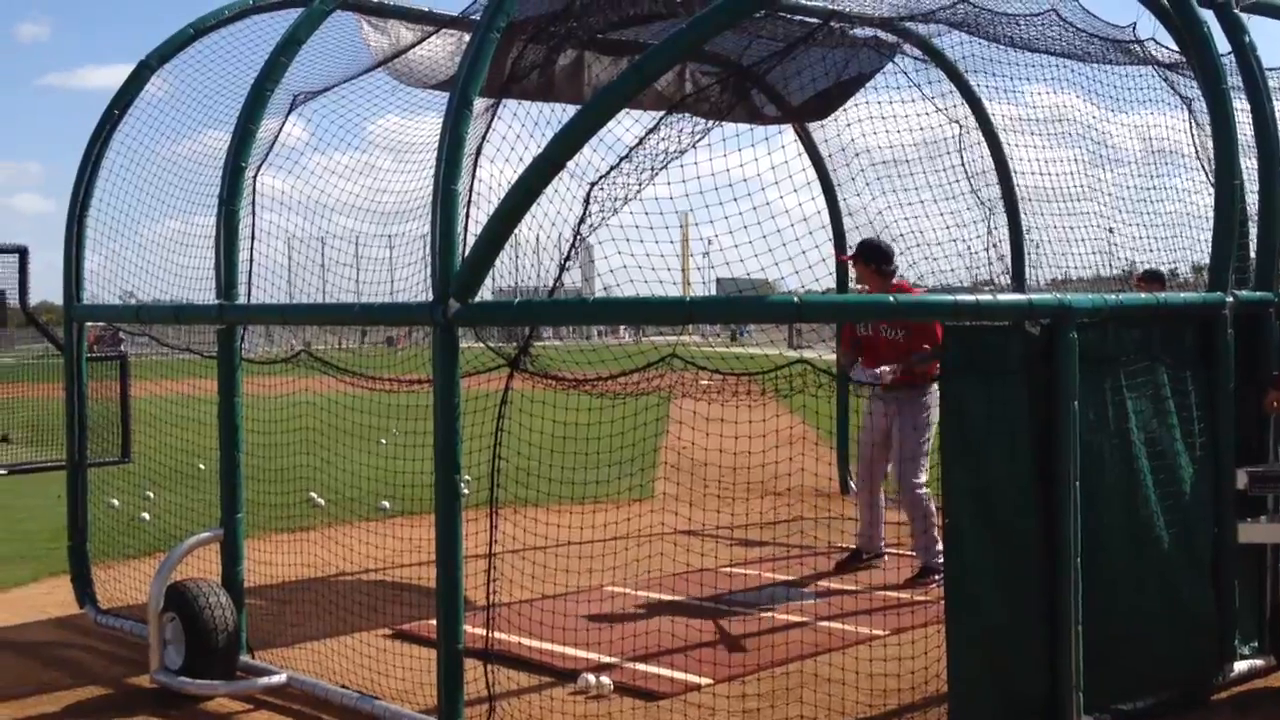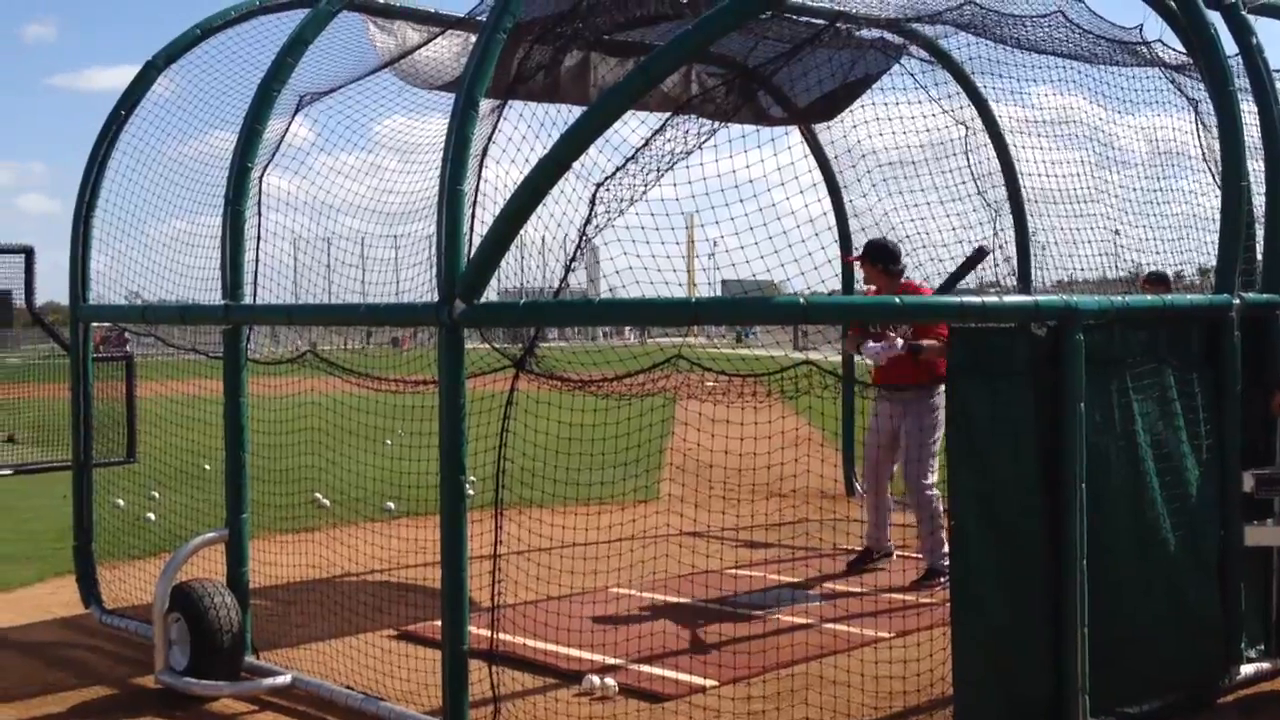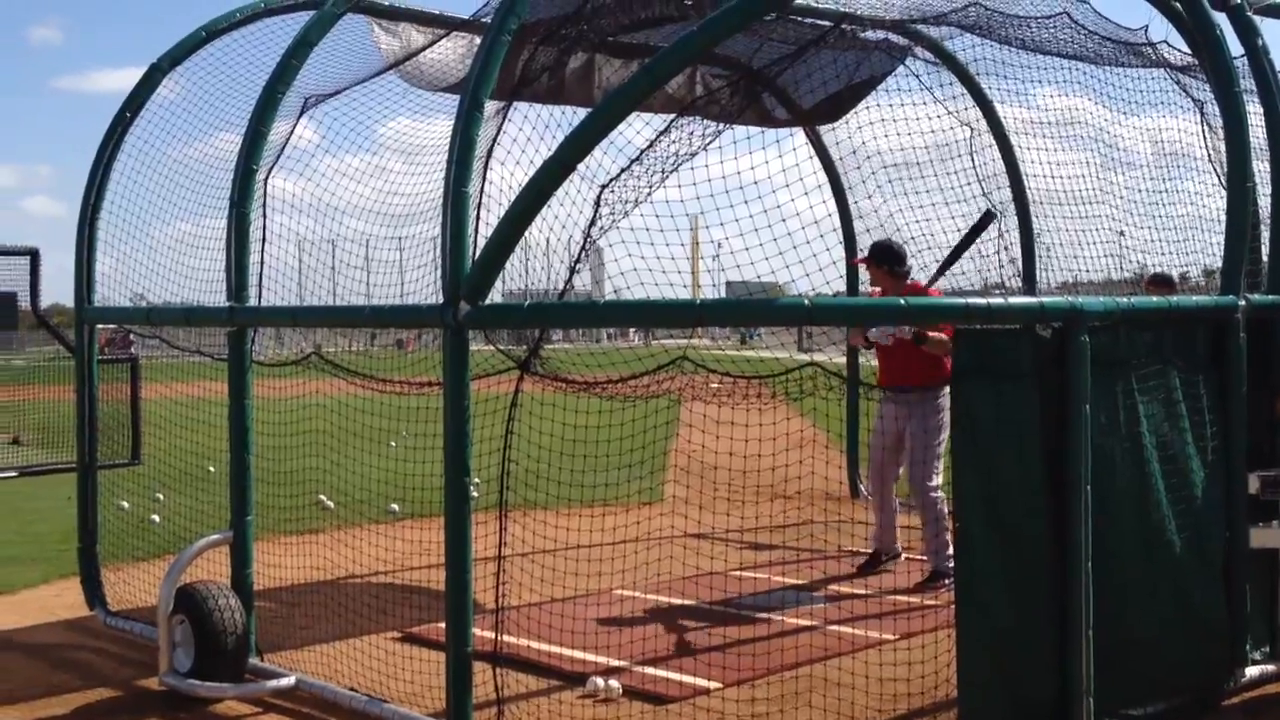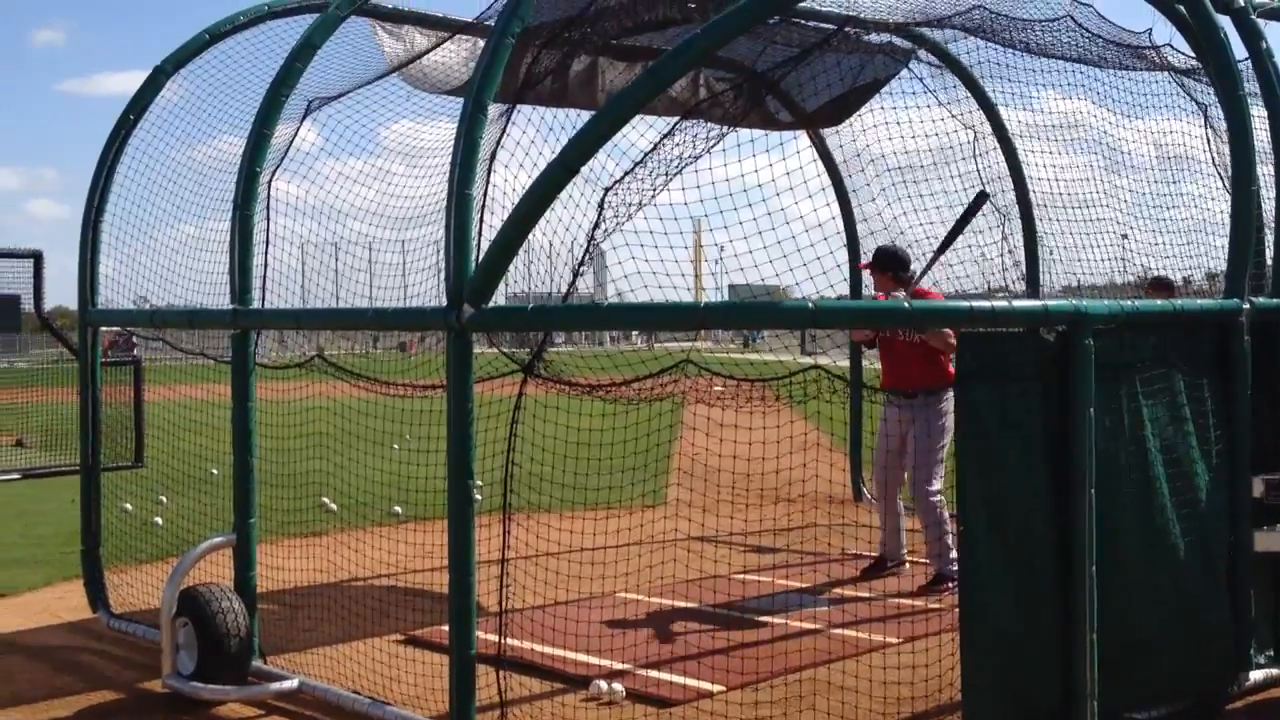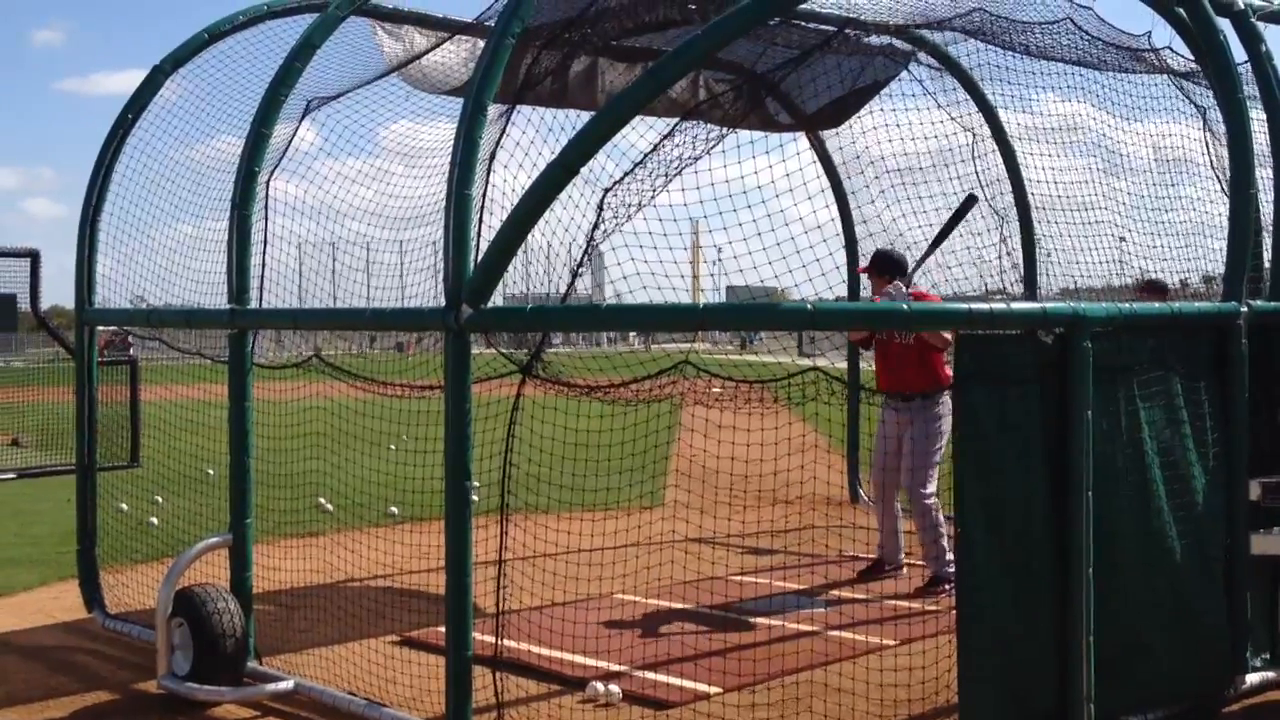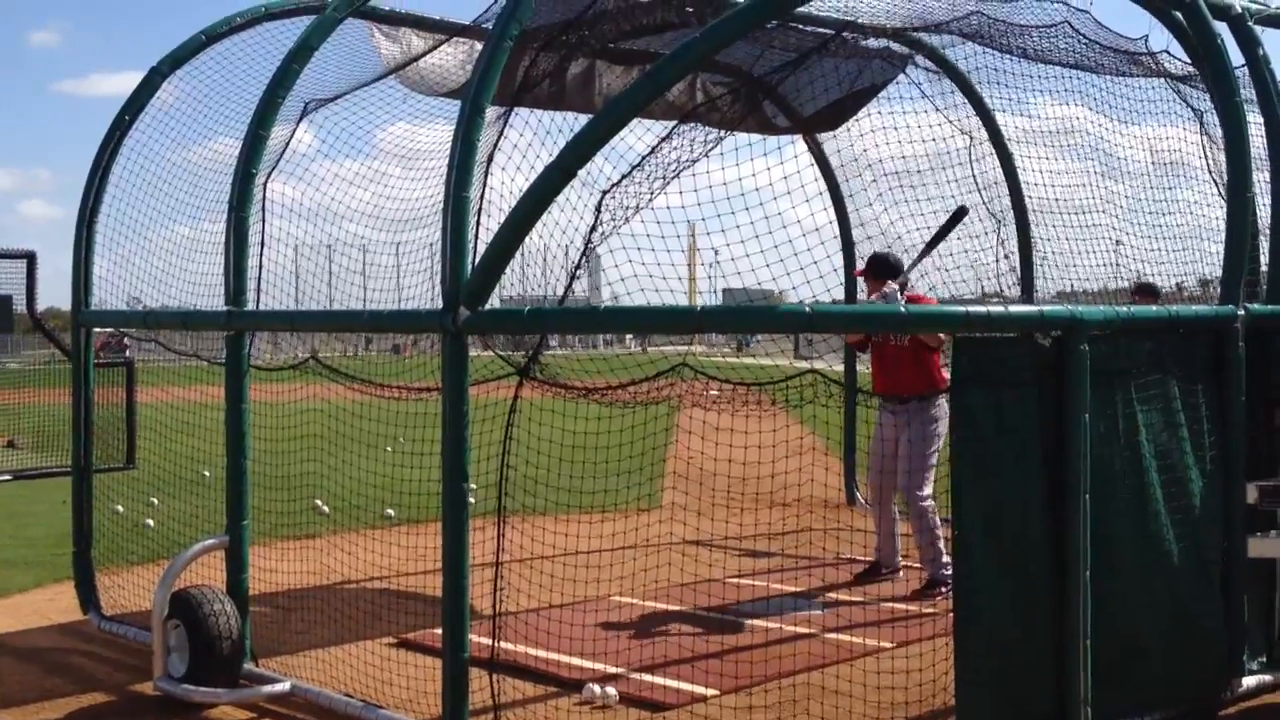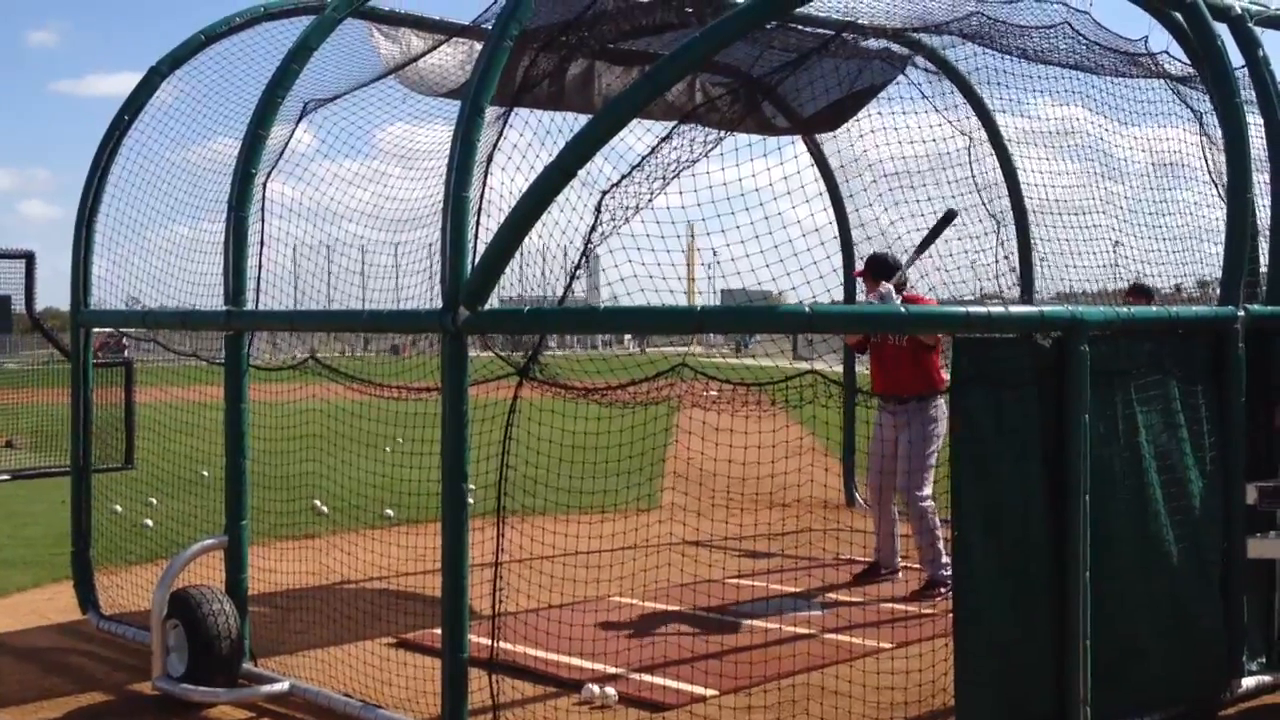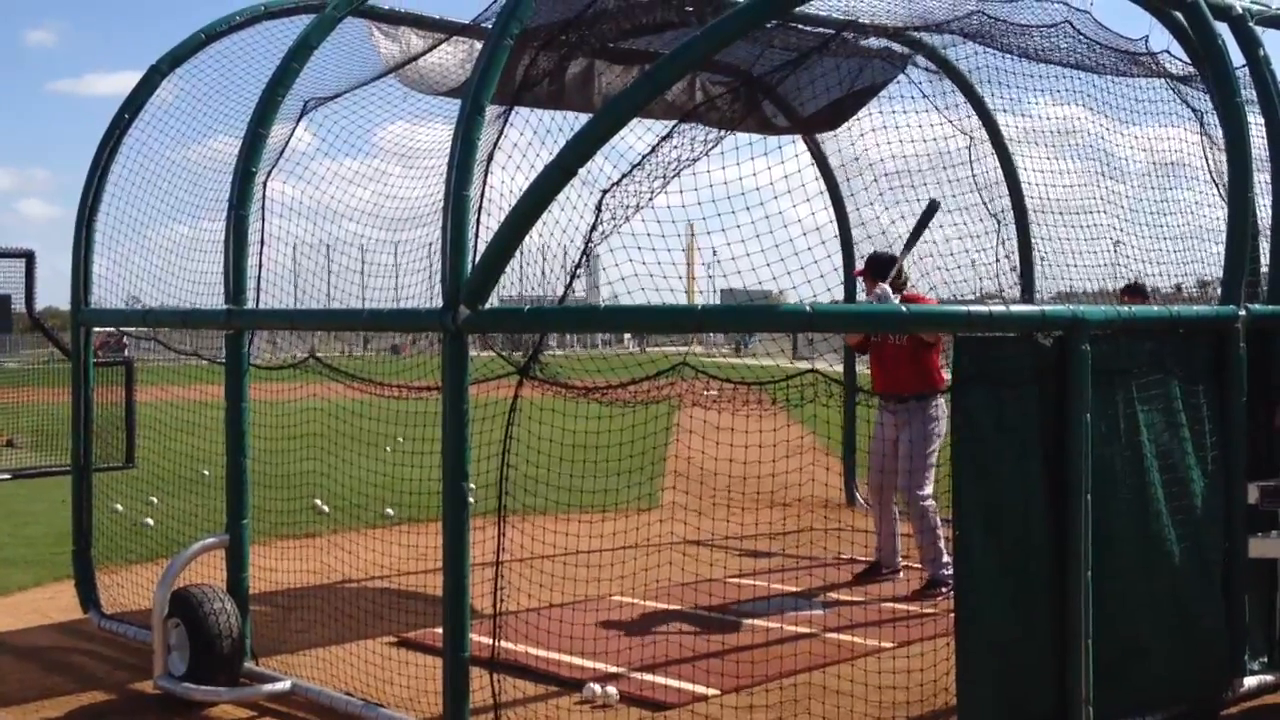
dt=0.1s
person 1, frame 1
left shoulder: (914, 300)
left elbow: (934, 353)
right elbow: (847, 348)
left wrist: (897, 368)
right wrist: (856, 367)
left hip: (914, 398)
right hip: (879, 399)
left knee: (910, 482)
right knee: (867, 477)
left ankle: (934, 562)
right ankle: (869, 547)
person 1, frame 2
left shoulder: (922, 298)
left elbow: (942, 347)
right elbow: (851, 340)
left wrist: (908, 346)
right wrist: (866, 346)
left hip: (923, 399)
right hip: (885, 398)
left knee: (919, 483)
right knee: (874, 476)
left ankle: (940, 564)
right ankle: (878, 546)
person 1, frame 3
left shoulder: (928, 298)
left elbow: (948, 345)
right elbow: (856, 337)
left wrist: (912, 334)
right wrist: (873, 334)
left hip: (928, 401)
right hip: (890, 400)
left knee: (924, 485)
right knee: (880, 478)
left ankle: (944, 566)
right ankle: (886, 548)
person 1, frame 4
left shoulder: (931, 301)
left elbow: (949, 343)
right elbow: (859, 334)
left hip: (931, 405)
right hip: (895, 404)
left knee: (925, 488)
right knee: (885, 483)
left ankle: (948, 569)
right ankle: (892, 554)
person 1, frame 5
left shoulder: (928, 303)
right shoulder: (878, 306)
left elbow: (944, 340)
right elbow: (855, 333)
left hip: (928, 408)
right hip: (892, 406)
left knee: (919, 490)
right knee: (883, 485)
left ankle: (945, 571)
right ankle: (890, 557)
person 1, frame 6
left shoulder: (923, 306)
left elbow: (937, 338)
right elbow: (852, 336)
left wrist: (901, 309)
left hip: (924, 410)
right hip: (888, 409)
left knee: (915, 492)
right knee: (880, 489)
left ankle: (942, 573)
right ankle: (887, 560)
person 1, frame 7
left shoulder: (921, 306)
left elbow: (934, 337)
right elbow: (851, 338)
left wrist: (897, 308)
left hip: (923, 410)
right hip: (887, 409)
left knee: (914, 492)
right knee: (879, 489)
left ankle: (941, 574)
right ankle: (886, 561)
person 1, frame 8
left shoulder: (922, 305)
left elbow: (934, 332)
right elbow: (852, 340)
left wrist: (895, 306)
left hip: (922, 409)
right hip: (887, 408)
left knee: (916, 491)
right knee: (880, 488)
left ankle: (942, 573)
right ankle: (887, 560)
